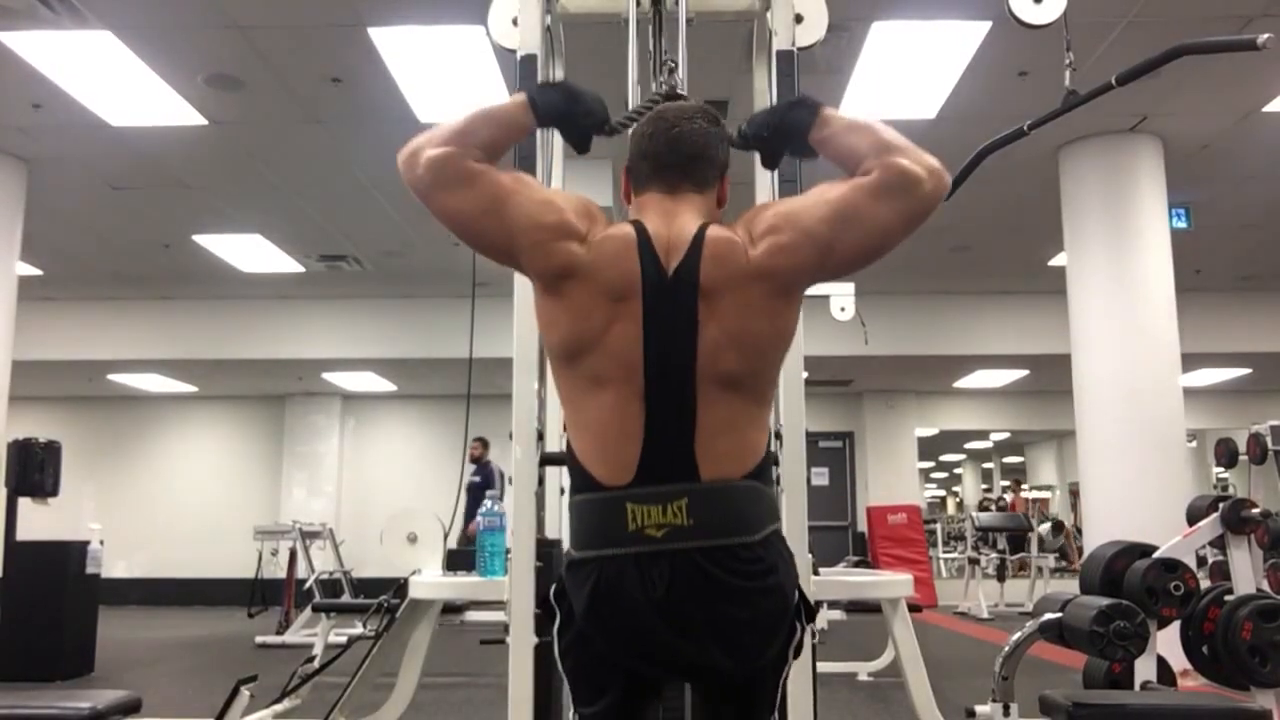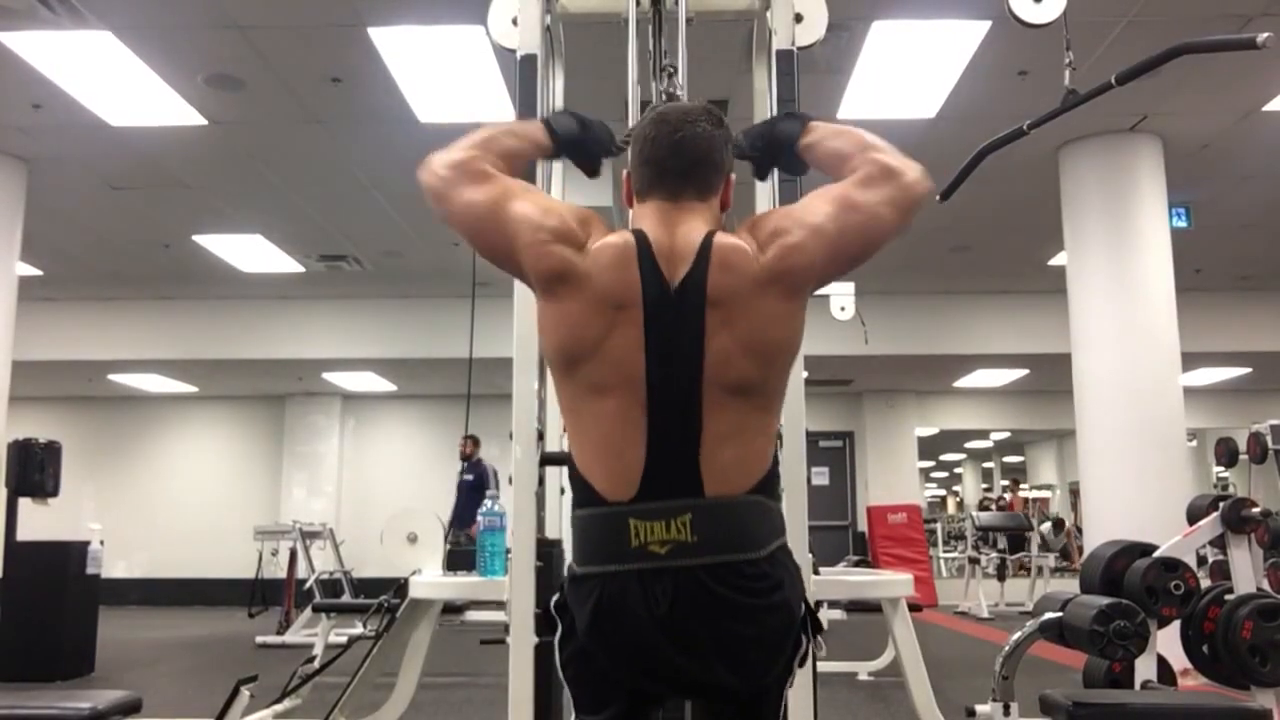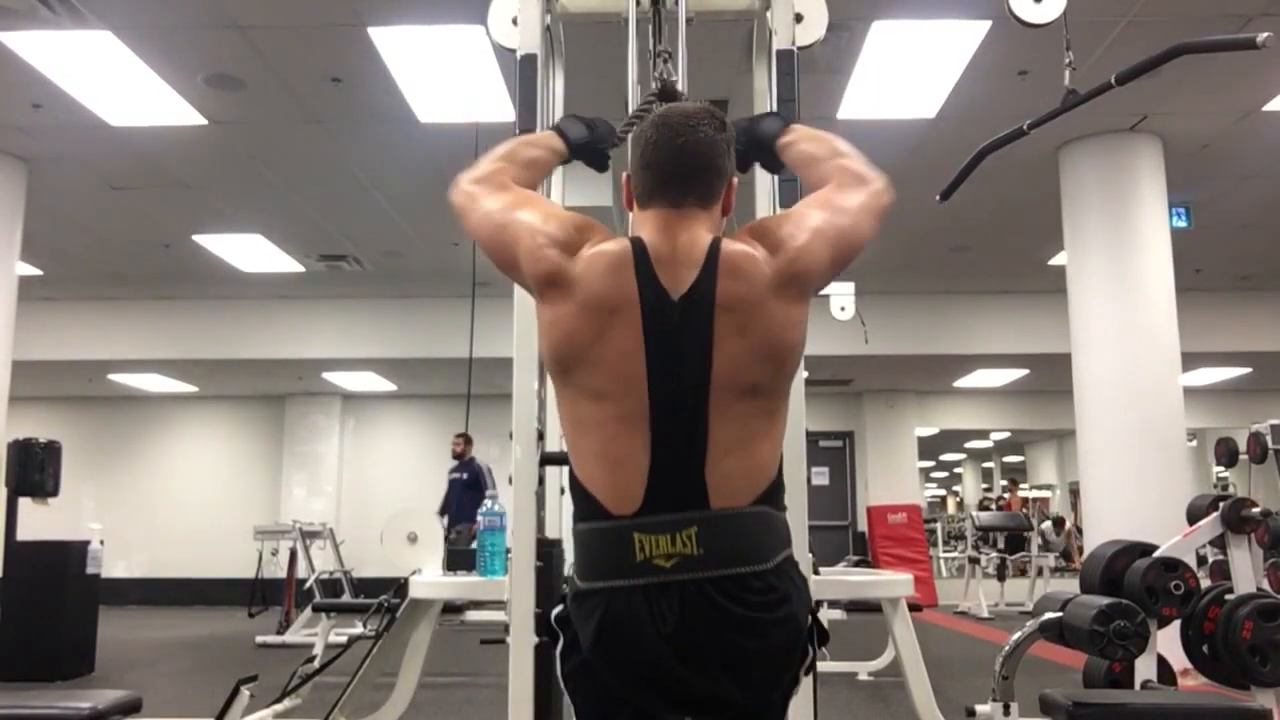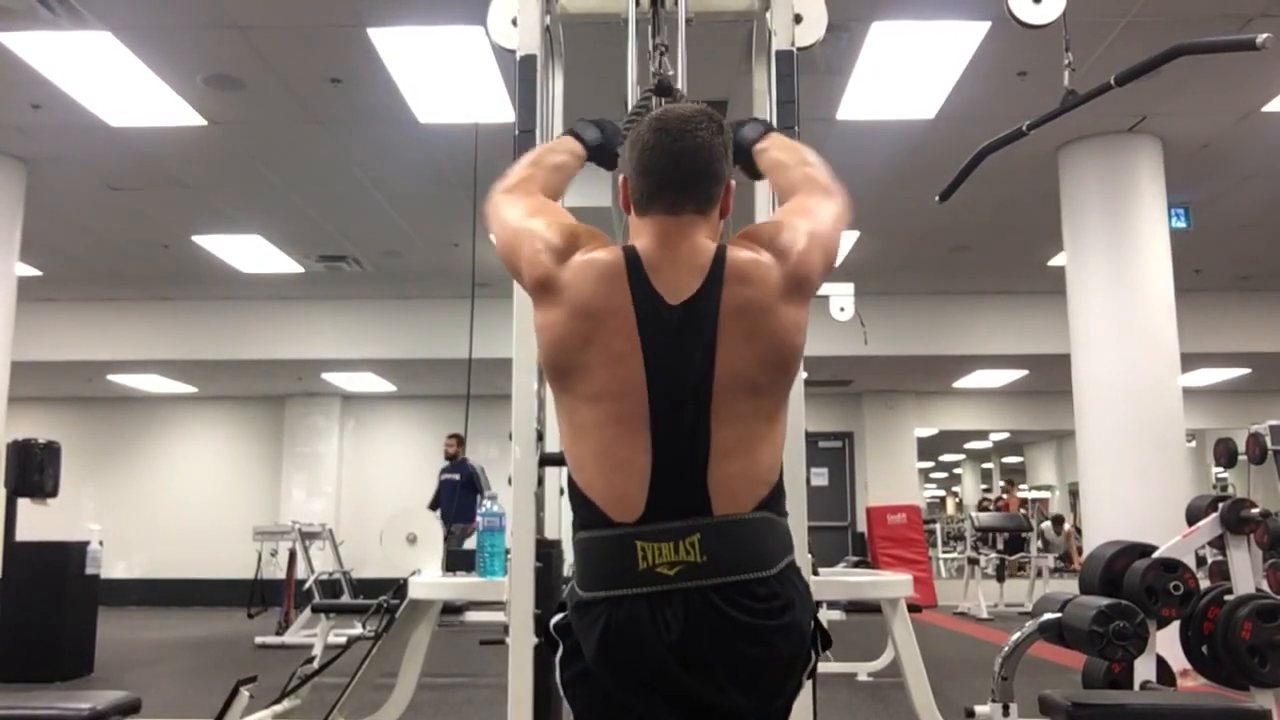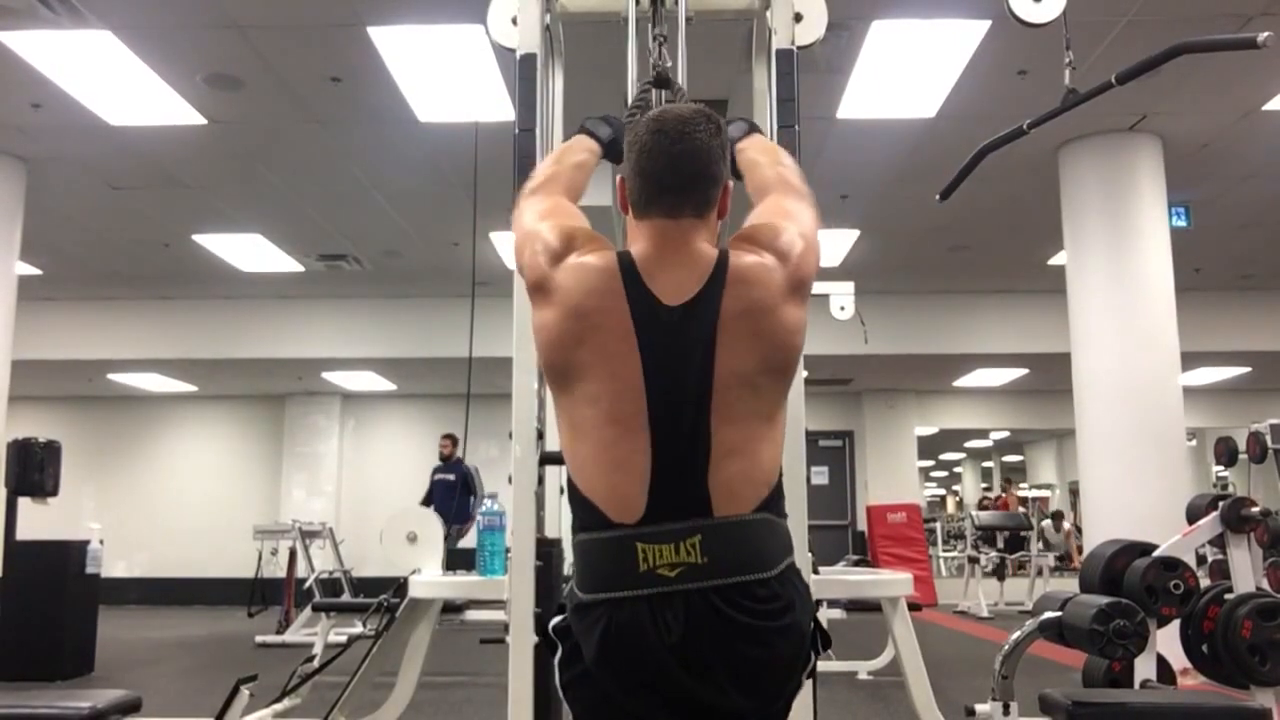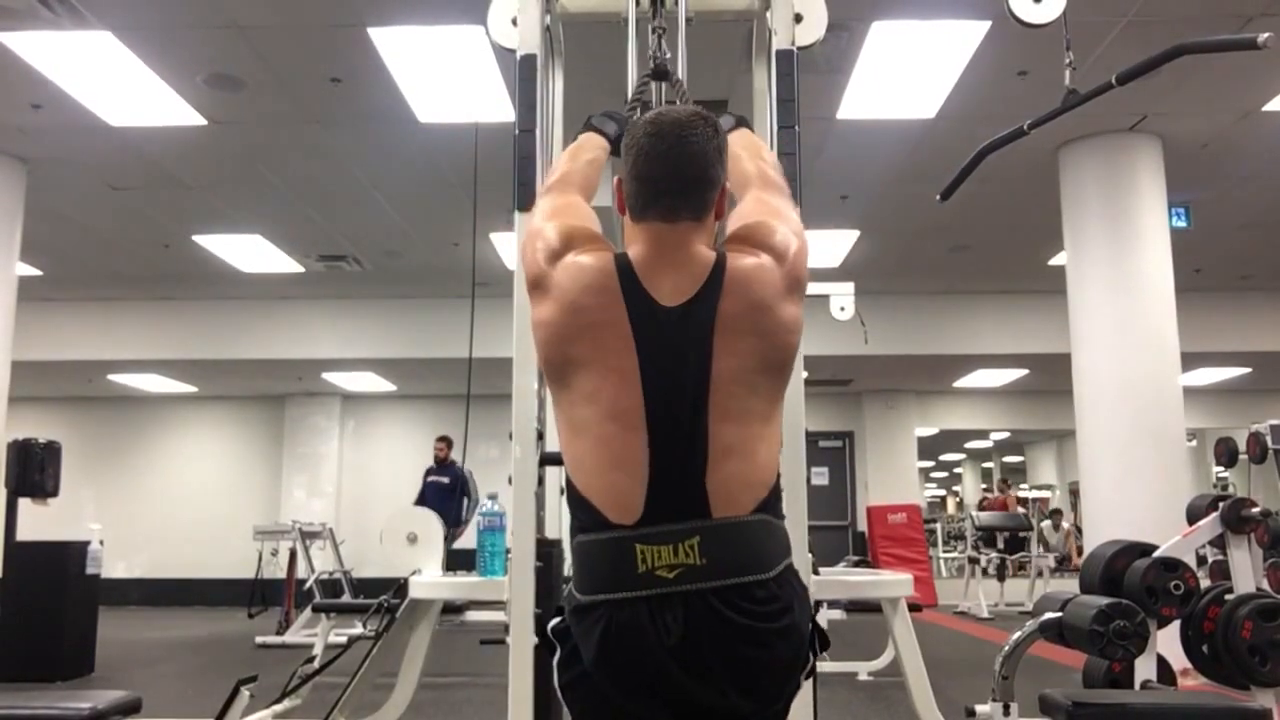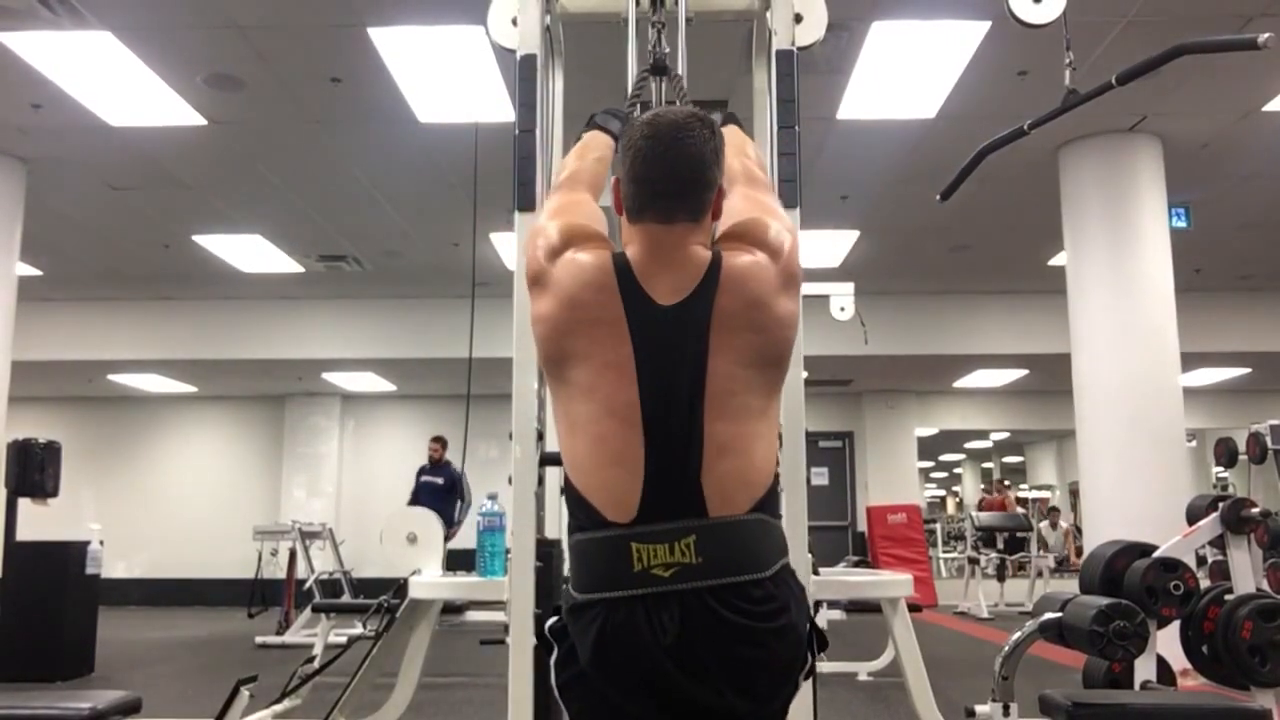
dt=0.1s
person 1, frame 1
left shoulder: (568, 252)
right shoulder: (771, 255)
left elbow: (427, 162)
right elbow: (918, 178)
left wrist: (540, 104)
right wrist: (810, 121)
left hip: (609, 582)
right hip: (742, 579)
person 1, frame 2
left shoulder: (568, 260)
right shoulder: (775, 262)
left elbow: (446, 174)
right elbow: (901, 180)
left wrist: (554, 132)
right wrist: (795, 132)
left hip: (613, 600)
right hip: (747, 593)
person 1, frame 3
left shoulder: (565, 267)
right shoulder: (778, 268)
left elbow: (475, 186)
right elbow: (864, 184)
left wrist: (566, 136)
right wrist: (778, 133)
left hip: (616, 613)
right hip: (752, 609)
person 1, frame 4
left shoulder: (565, 274)
right shoulder: (777, 271)
left elbow: (510, 196)
right elbow: (823, 192)
left wrist: (583, 139)
right wrist: (757, 136)
left hip: (616, 623)
right hip: (754, 614)
person 1, frame 5
left shoulder: (563, 278)
right shoulder: (775, 275)
left elbow: (541, 193)
right elbow: (785, 189)
left wrist: (594, 135)
right wrist: (743, 134)
left hip: (616, 625)
right hip: (754, 615)
person 1, frame 6
left shoulder: (563, 277)
right shoulder: (769, 272)
left elbow: (561, 189)
right elbow: (765, 186)
left wrist: (599, 132)
right wrist: (736, 128)
left hip: (614, 625)
right hip: (752, 617)
person 1, frame 7
left shoulder: (563, 277)
right shoulder: (764, 272)
left elbow: (571, 186)
right elbow: (750, 182)
left wrist: (603, 130)
right wrist: (726, 125)
left hip: (612, 625)
right hip: (749, 616)
